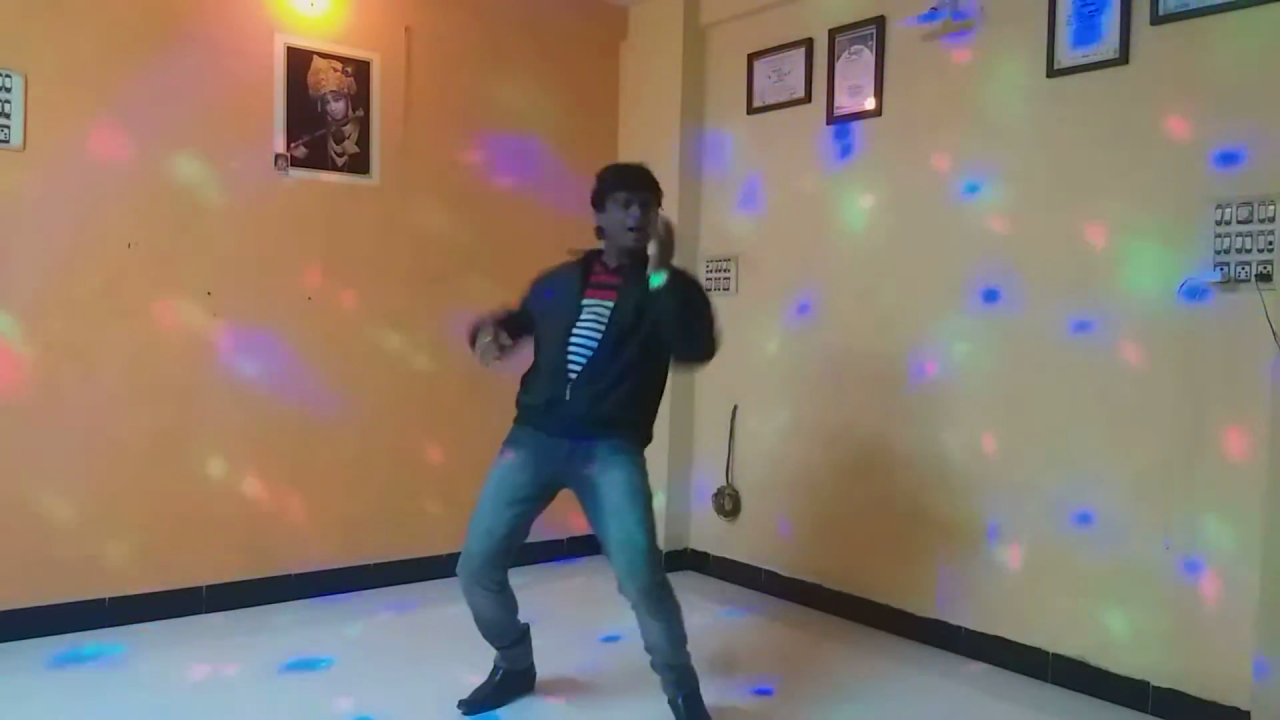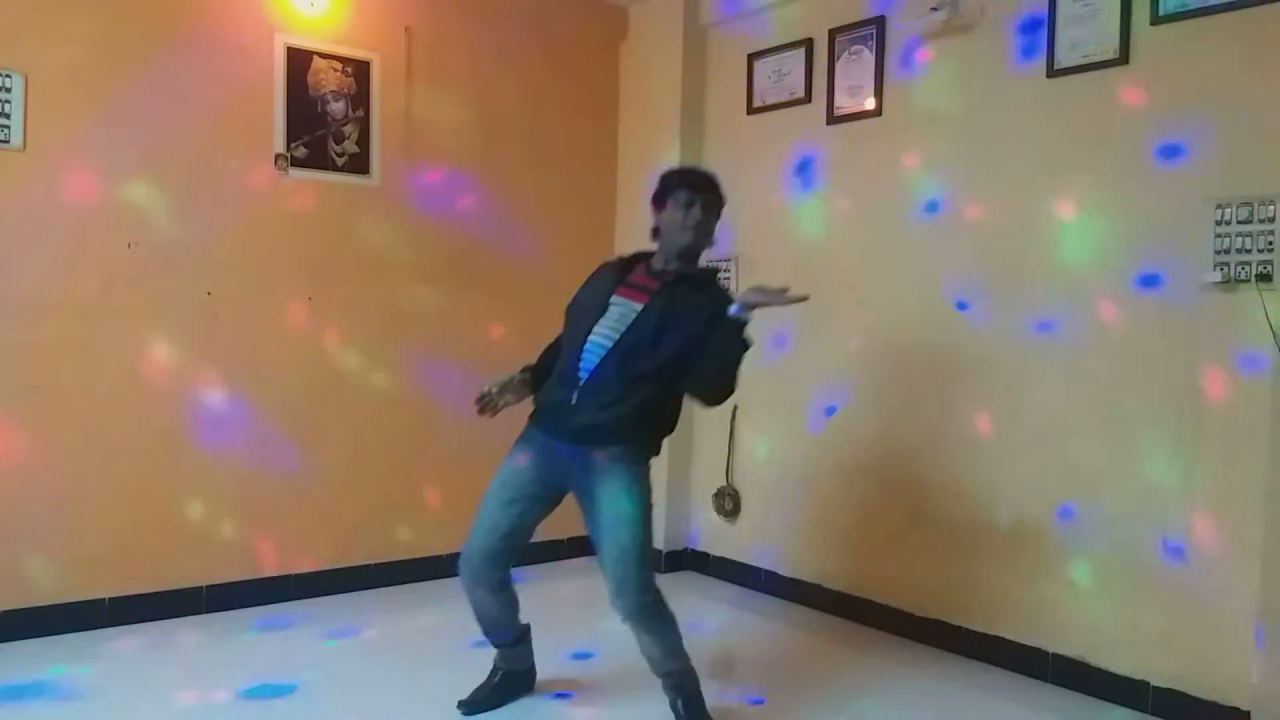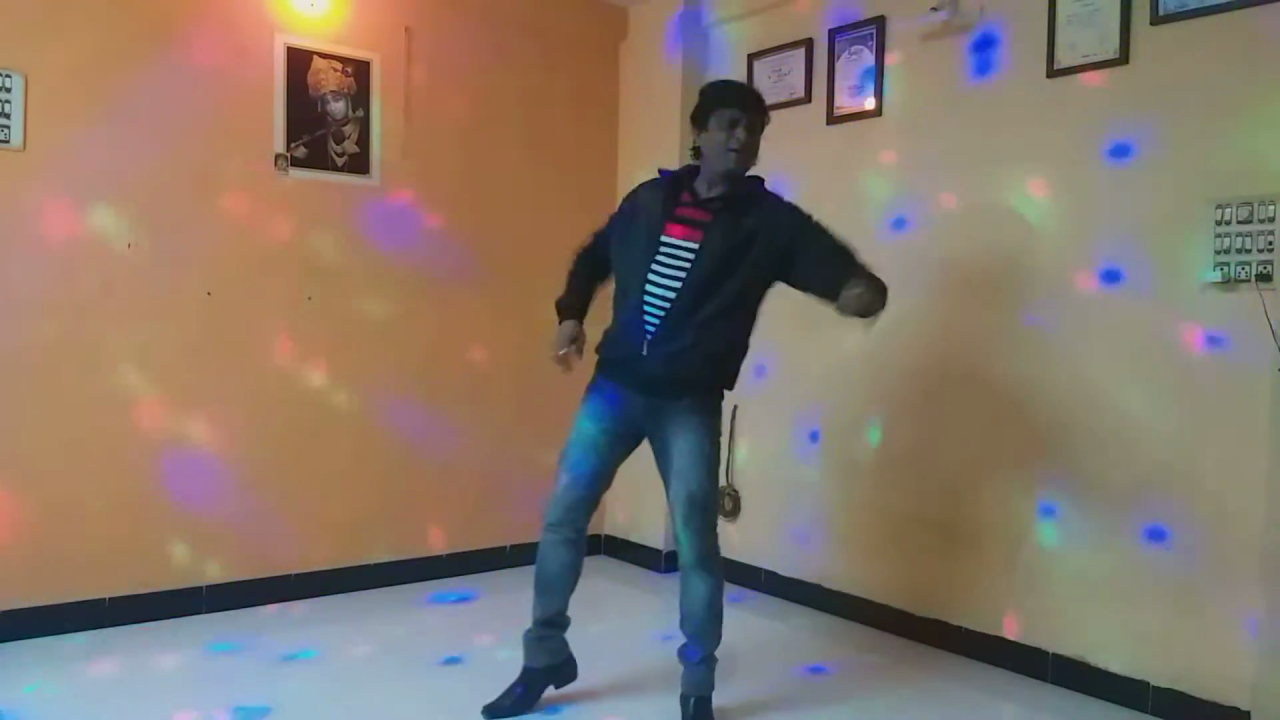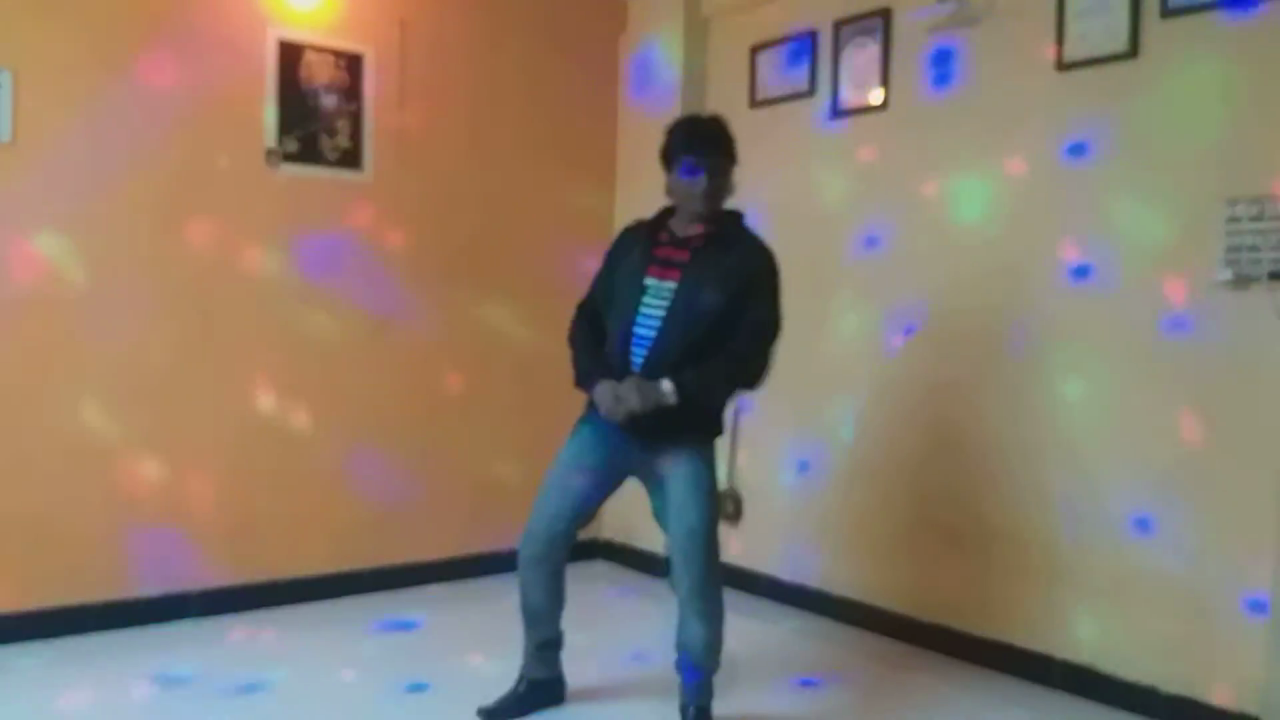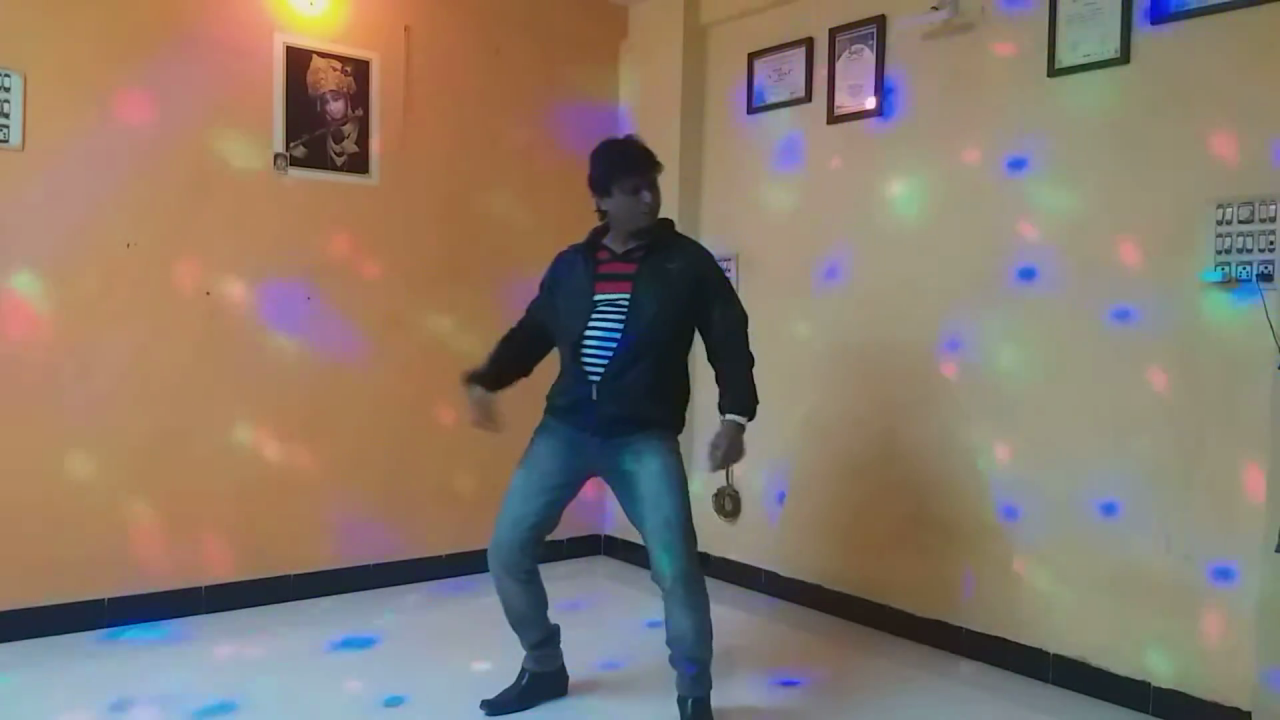
dt=0.5s
person 1, frame 1
left shoulder: (672, 289)
right shoulder: (565, 277)
left elbow: (696, 350)
right elbow: (522, 321)
left wrist: (660, 273)
right wrist: (493, 328)
left hip: (609, 449)
right hip: (533, 437)
left knee: (641, 577)
right knee: (477, 568)
right ankle: (515, 665)
person 1, frame 2
left shoulder: (708, 302)
right shoulder: (610, 275)
left elbow: (710, 389)
left wrist: (737, 317)
right wrist: (526, 379)
left hip: (616, 456)
right hip: (543, 437)
left knee: (632, 593)
right knee: (478, 564)
right ankle: (513, 664)
person 1, frame 3
left shoulder: (771, 218)
right shoulder: (652, 196)
left elbow: (840, 272)
right elbow: (595, 255)
left wrist: (859, 291)
right wrist: (571, 315)
left hip: (690, 401)
right hip: (614, 383)
left knee: (695, 541)
right knee: (562, 517)
right ankle: (546, 658)
person 1, frame 4
left shoulder: (747, 259)
right shoulder: (633, 243)
left elbow: (750, 360)
right elbow: (589, 321)
left wrist: (665, 392)
right wrist: (596, 383)
left hip: (681, 438)
right hip: (604, 422)
left knee: (695, 577)
right knee: (539, 546)
person 1, frame 5
left shoulder: (687, 262)
right shoulder: (569, 265)
left elbow: (728, 343)
right elbow: (530, 335)
left wrist: (735, 416)
right wrist: (484, 381)
left hip: (645, 436)
right hip: (565, 427)
left knee: (675, 569)
right knee: (507, 552)
right ankle: (543, 666)
